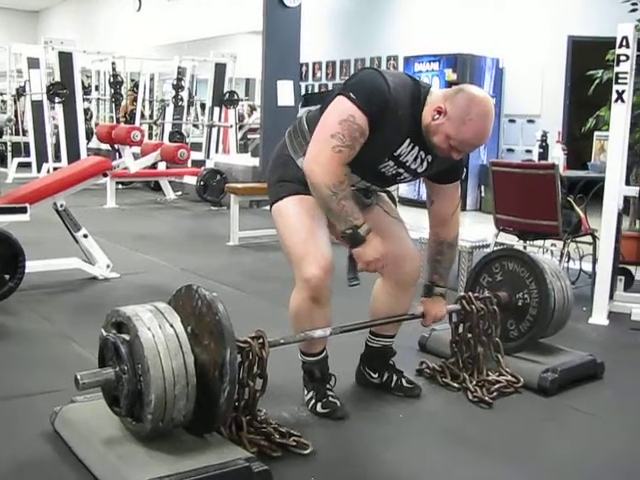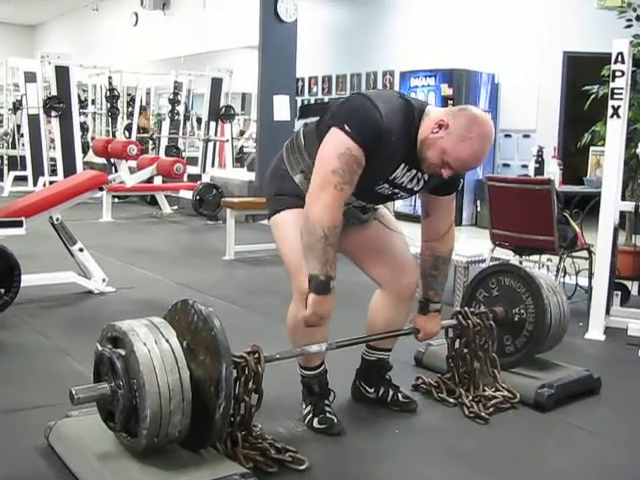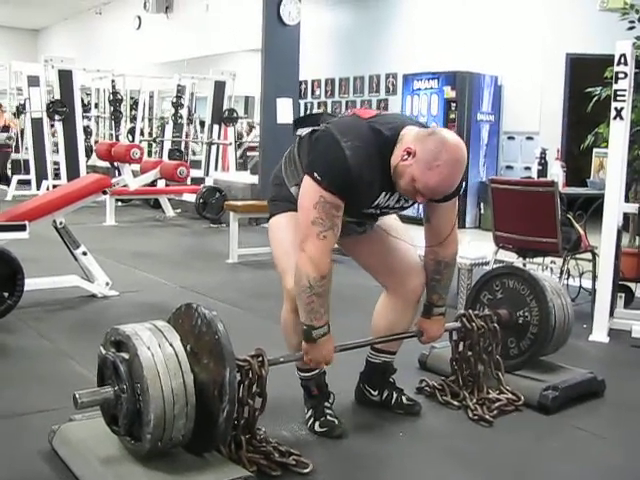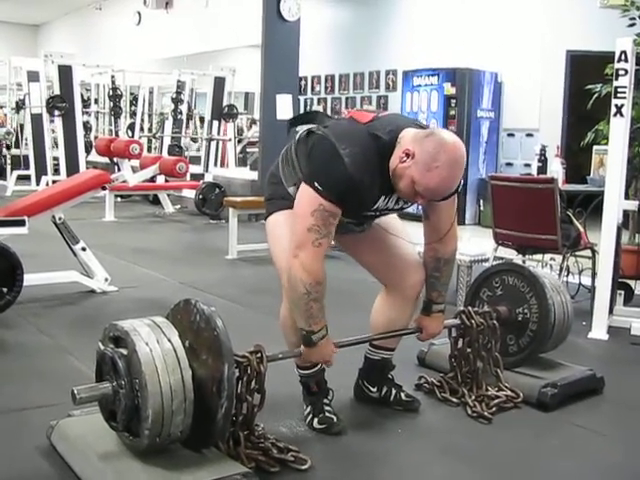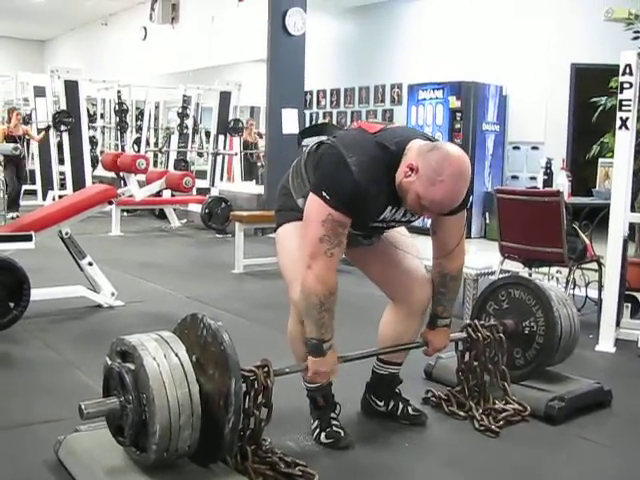
dt=1s
person 1, frame 1
left shoulder: (448, 156)
right shoulder: (378, 92)
left elbow: (445, 222)
right elbow: (320, 166)
left wrist: (435, 292)
right wrist: (359, 236)
left hip: (357, 188)
right hip: (301, 174)
left knee: (406, 265)
right knee: (316, 273)
left ankle: (375, 364)
right ankle: (316, 378)
person 1, frame 2
left shoulder: (447, 164)
right shoulder: (372, 117)
left elbow: (438, 236)
right elbow: (323, 202)
left wrist: (431, 308)
right wrist: (321, 286)
left hip: (357, 202)
right hip: (298, 187)
left knee: (404, 278)
right knee: (311, 293)
left ankle: (370, 379)
right ankle: (314, 393)
person 1, frame 3
left shoulder: (440, 168)
right shoulder: (345, 154)
left elbow: (442, 242)
right elbow: (314, 252)
left wrist: (435, 311)
right wrist: (317, 335)
left hip: (363, 208)
right hip: (297, 195)
left knee: (411, 280)
right knee: (299, 288)
left ankle: (375, 381)
right ankle: (315, 393)
person 1, frame 4
left shoulder: (438, 166)
right shoulder: (343, 161)
left elbow: (441, 239)
right elbow: (305, 258)
left wrist: (434, 308)
right wrist: (316, 337)
left hip: (361, 203)
right hip: (294, 192)
left knee: (411, 276)
right knee: (298, 286)
left ankle: (373, 378)
right ankle: (314, 390)
person 1, frame 5
left shoulder: (446, 180)
right shoulder: (350, 172)
left elbow: (449, 255)
right elbow: (318, 268)
left wrist: (440, 322)
right wrist: (321, 349)
left hip: (371, 216)
right hip: (304, 205)
left knee: (417, 291)
right knee: (304, 298)
left ankle: (381, 392)
right ankle: (321, 405)
